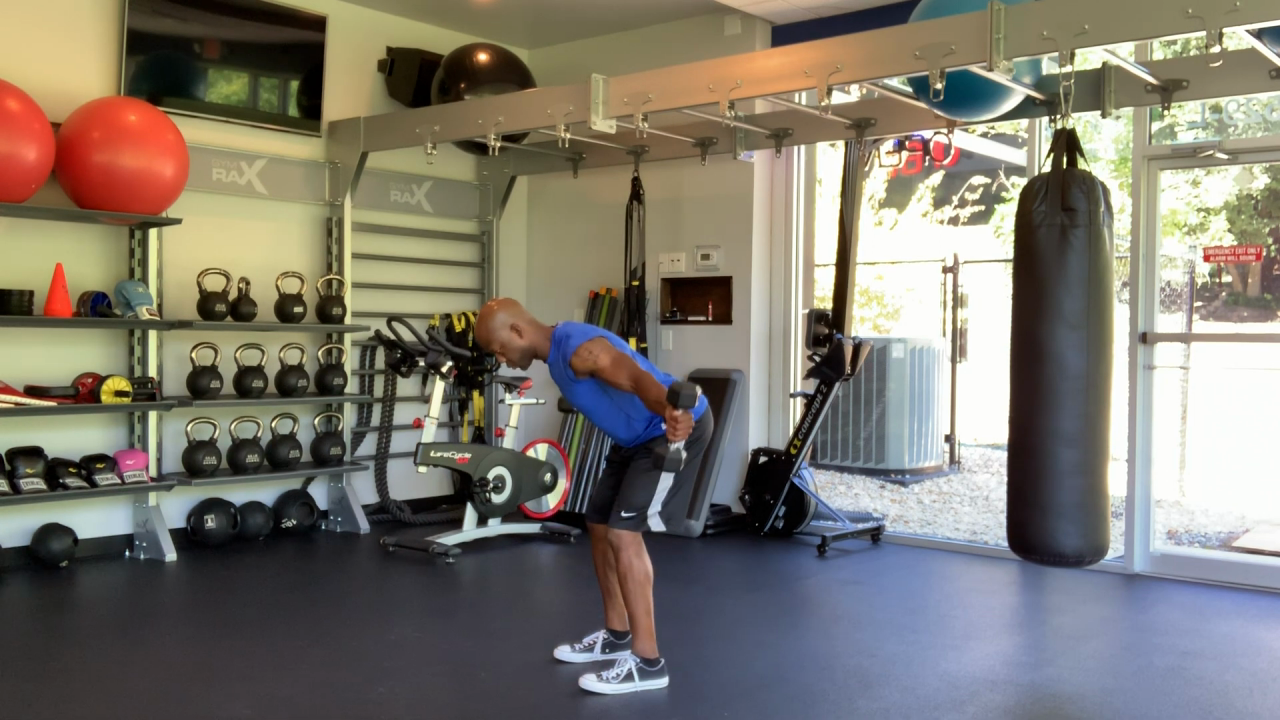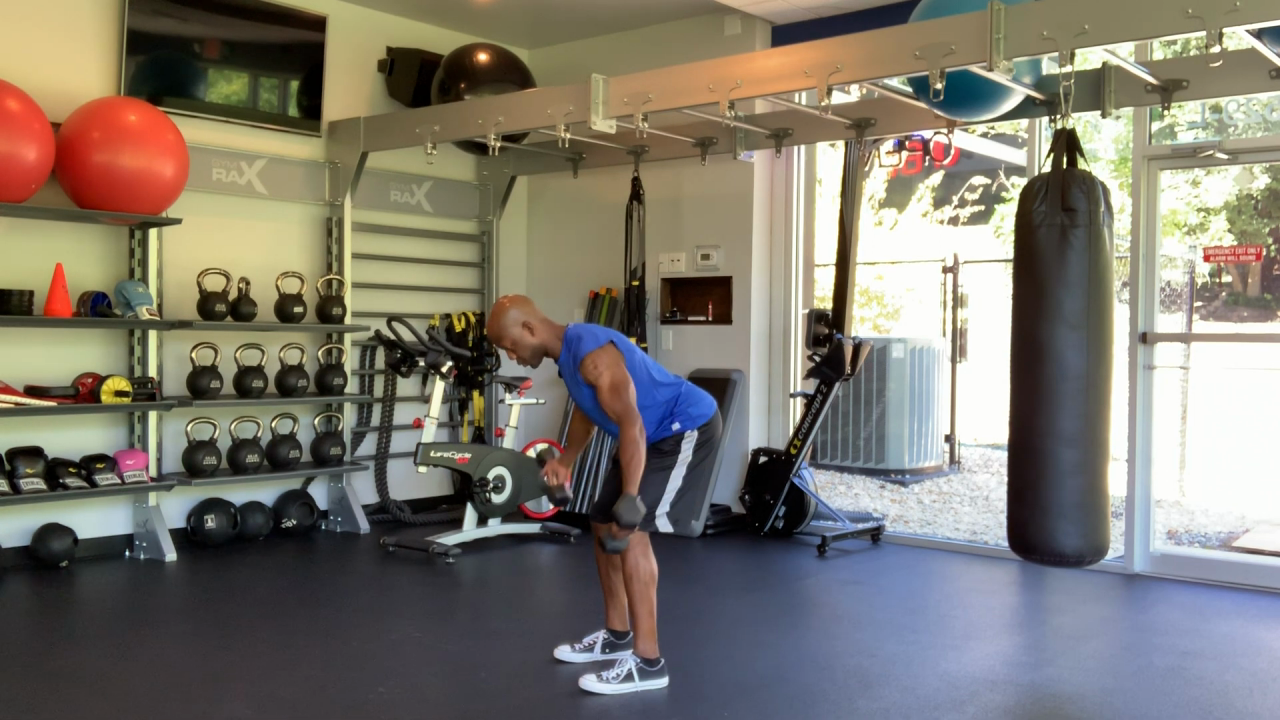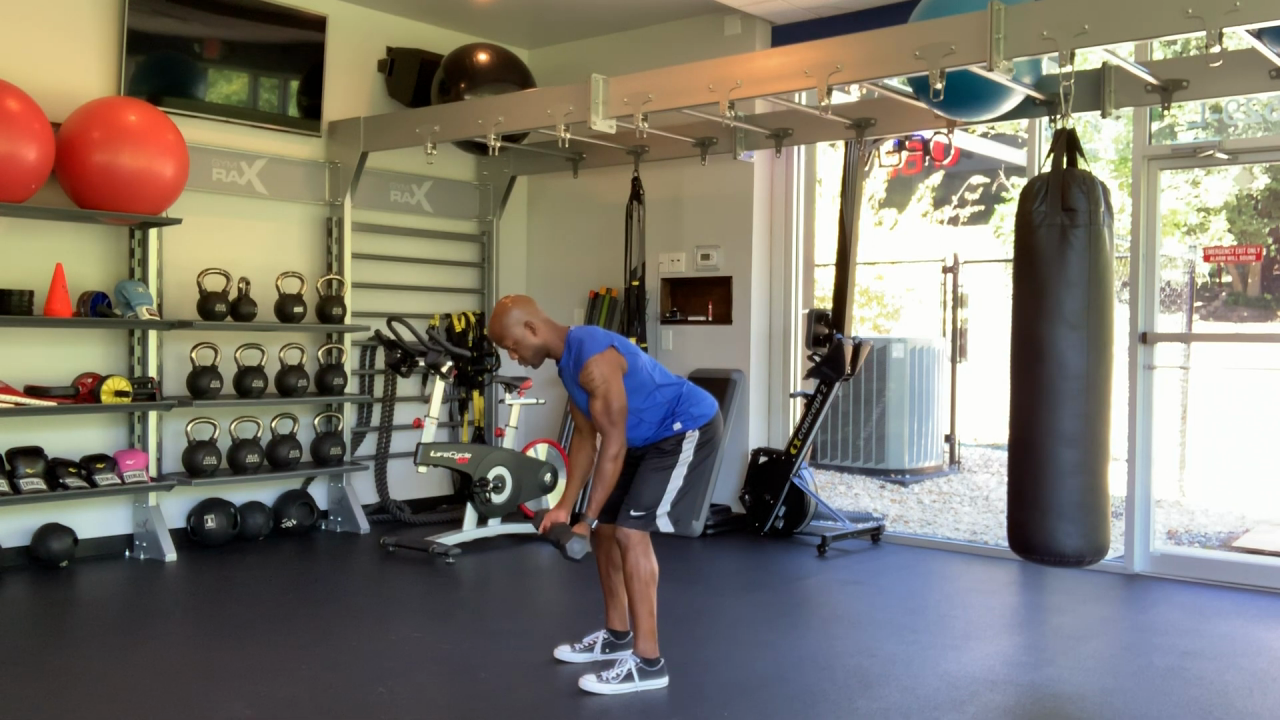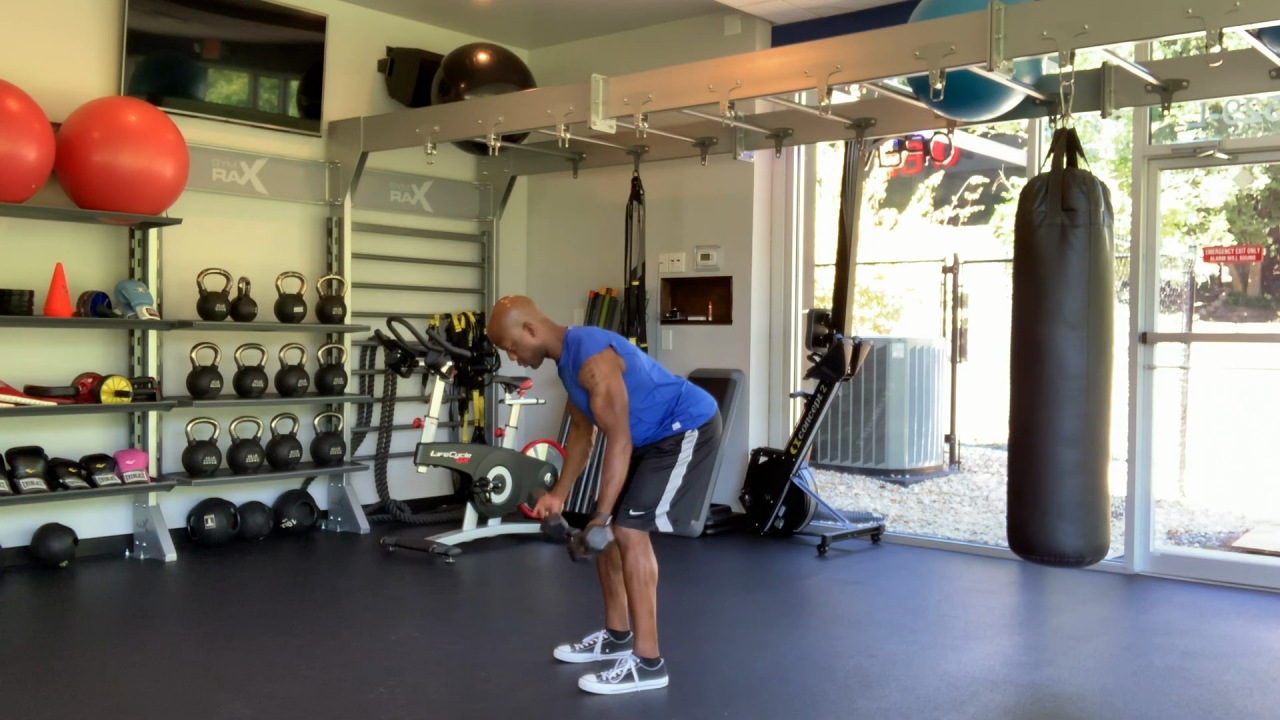
dt=0.5s
person 1, frame 1
left shoulder: (578, 347)
right shoulder: (557, 352)
left elbow: (641, 380)
left wrist: (672, 415)
right wrist: (572, 396)
left hip: (673, 425)
right hip: (639, 434)
left knee: (623, 532)
right knee: (599, 525)
left ankle: (647, 662)
right ankle: (617, 635)
person 1, frame 2
left shoulder: (591, 352)
right shoulder: (567, 354)
left elbow: (631, 425)
right elbow: (587, 412)
left wrist: (631, 499)
right wrist: (566, 462)
left hip: (687, 428)
right hip: (655, 433)
left knee: (630, 532)
right knee: (604, 525)
left ankle: (648, 662)
right ankle: (617, 635)
person 1, frame 3
left shoulder: (593, 357)
right shoulder: (567, 360)
left elbow: (613, 444)
right elbow: (586, 435)
left wrist: (587, 520)
right wrist: (565, 506)
left hip: (688, 428)
right hip: (652, 435)
left knee: (631, 532)
right knee: (607, 528)
left ankle: (647, 662)
right ankle: (616, 635)
person 1, frame 4
left shoulder: (591, 356)
right shoulder: (567, 357)
left elbow: (618, 440)
right elbow: (582, 429)
left wrist: (603, 515)
right wrist: (558, 492)
left hip: (687, 428)
right hip: (653, 433)
left knee: (630, 532)
right knee: (606, 529)
left ankle: (647, 662)
right ankle: (617, 635)
